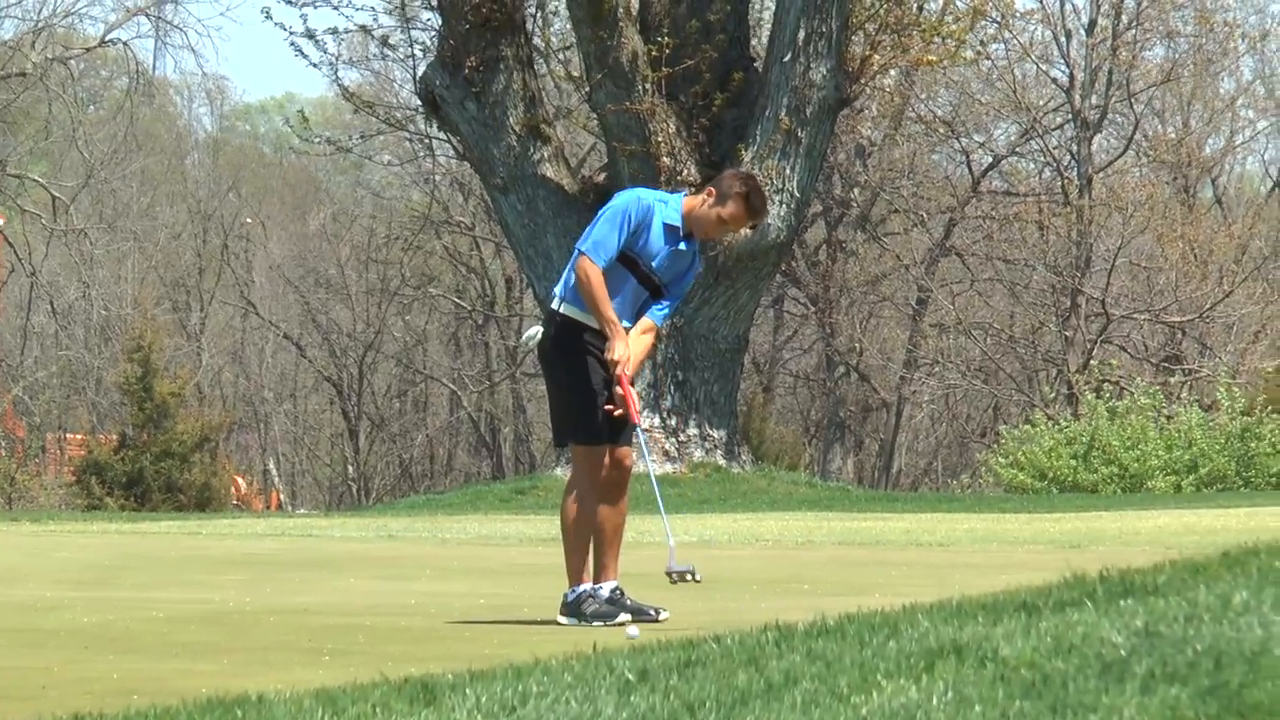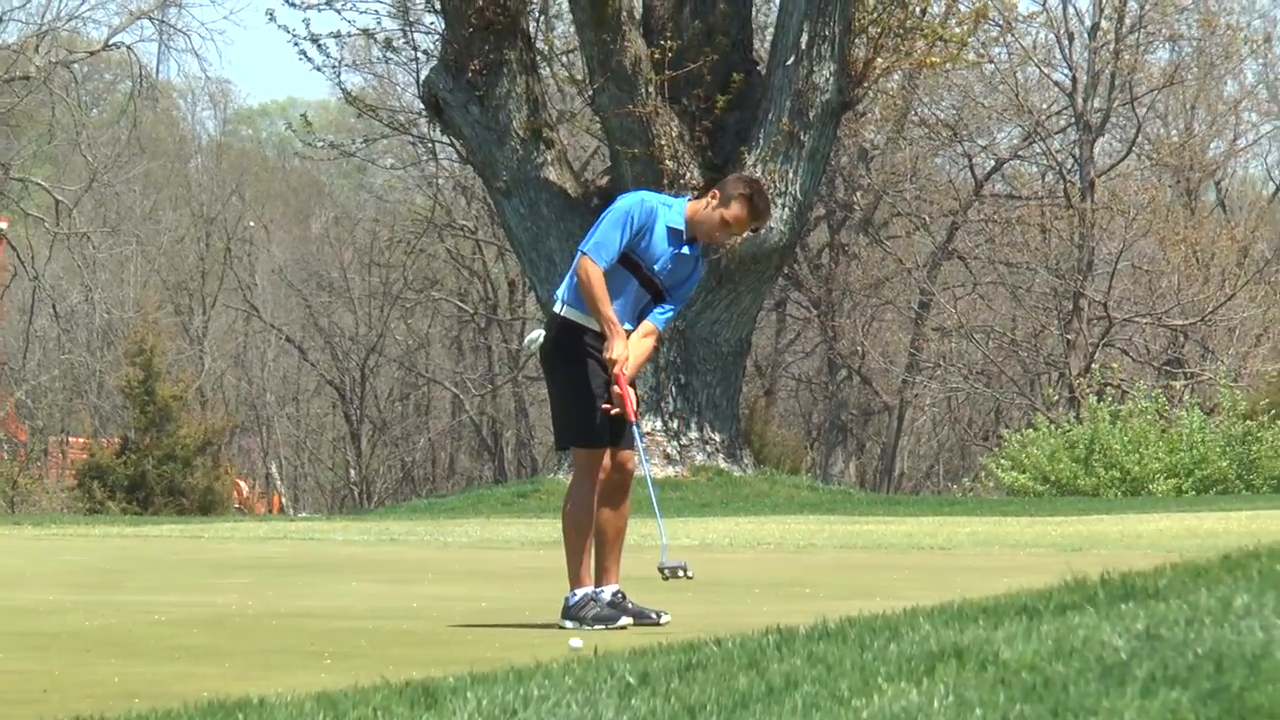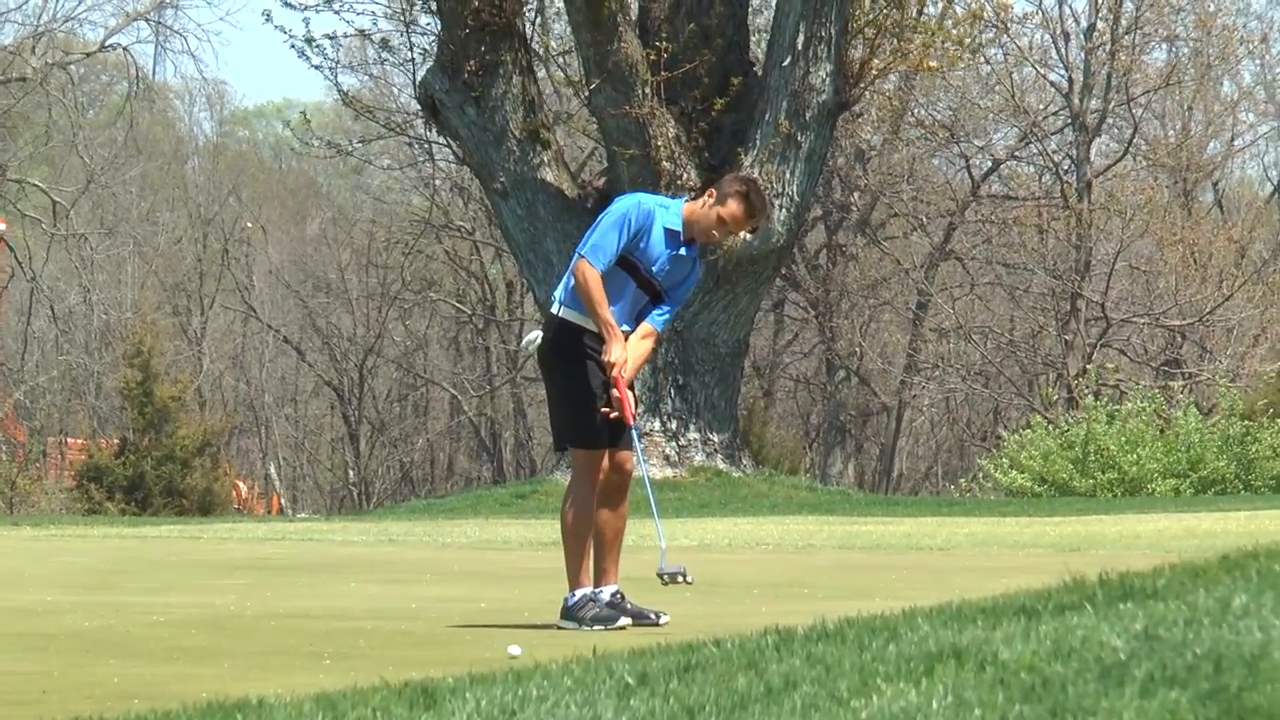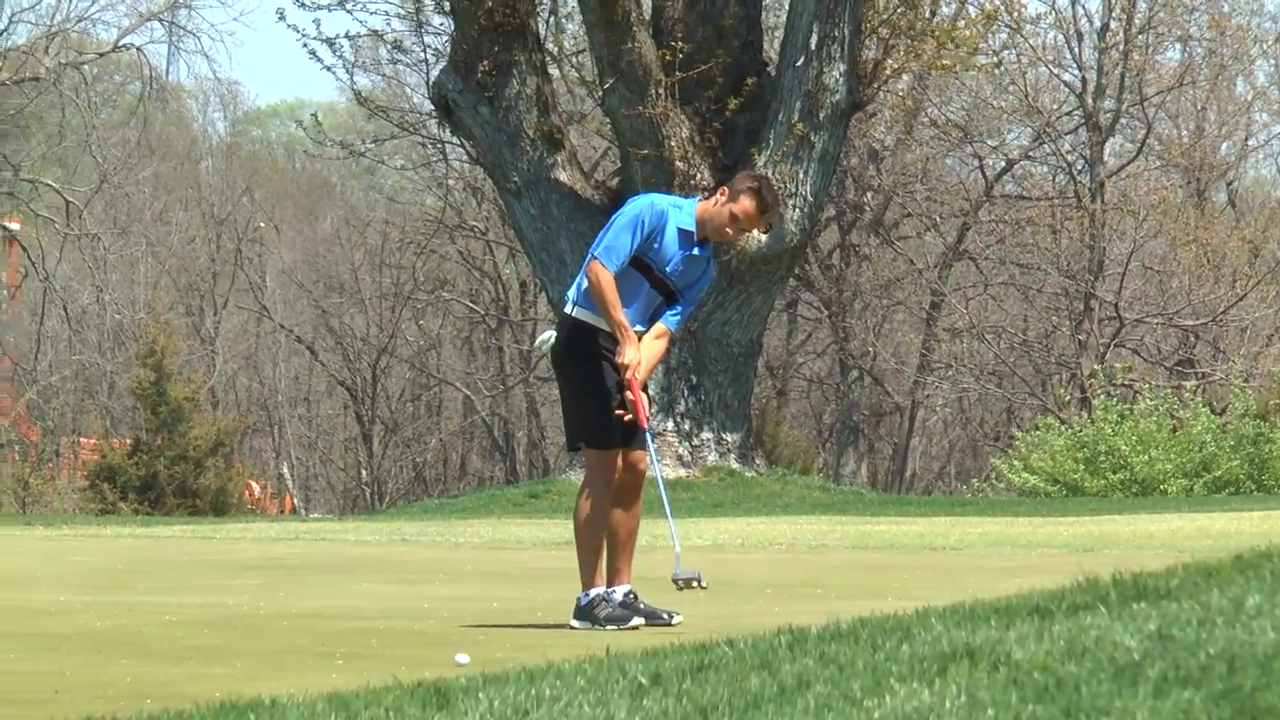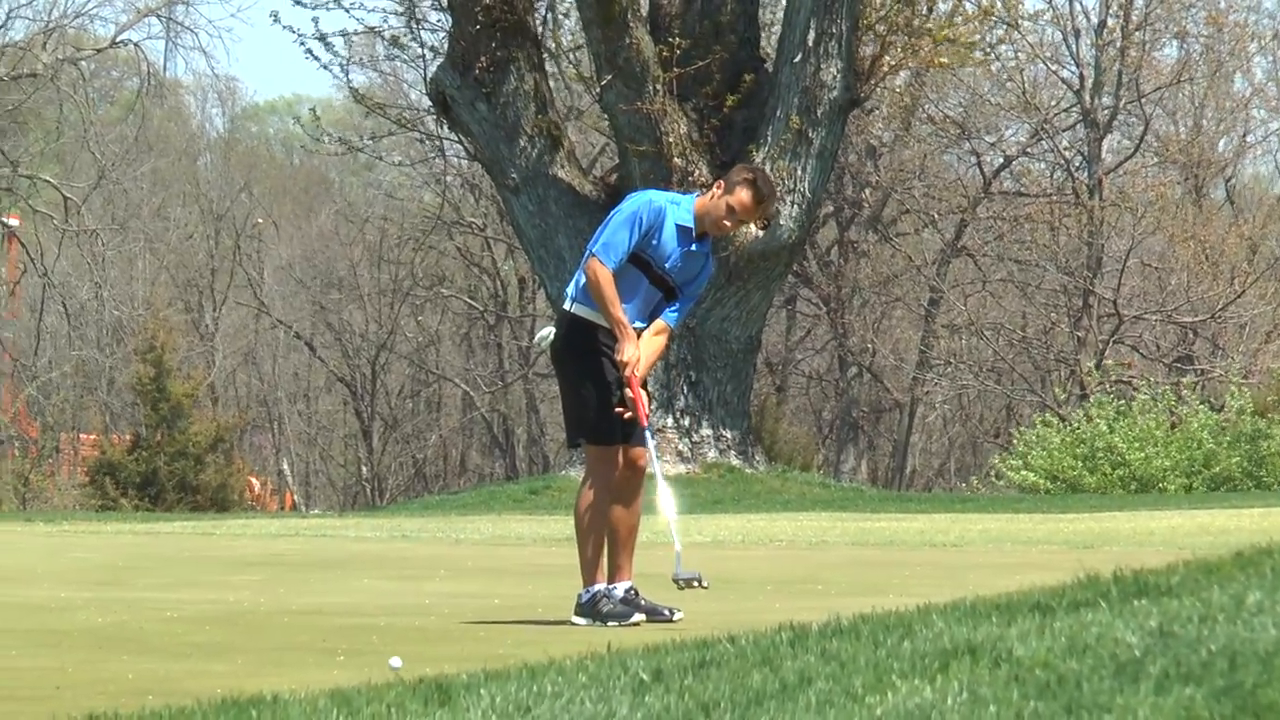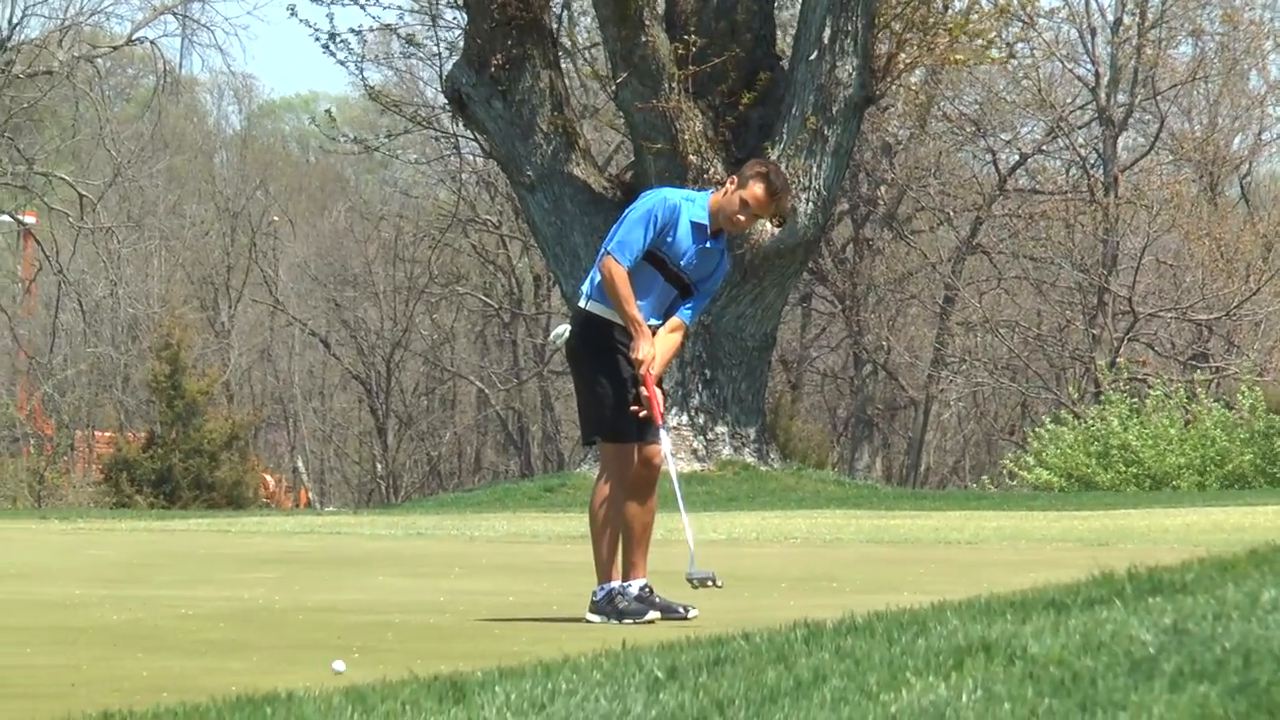
dt=0.2s
person 1, frame 1
left shoulder: (690, 260)
right shoulder: (638, 205)
left elbow: (648, 326)
right elbow: (586, 265)
left wrist: (626, 376)
right wrist: (616, 335)
left hip: (615, 344)
right hip: (573, 333)
left knee: (619, 464)
right knee: (590, 462)
left ankle: (606, 589)
right ankle: (577, 595)
person 1, frame 2
left shoulder: (692, 266)
right shoulder: (642, 207)
left elbow: (649, 330)
right elbow: (587, 265)
left wrist: (625, 378)
right wrist: (613, 334)
left hip: (616, 348)
right hip: (575, 335)
left knee: (621, 467)
right knee: (592, 467)
left ankle: (607, 591)
right ankle: (579, 597)
person 1, frame 3
left shoulder: (690, 267)
right shoulder: (638, 210)
left elbow: (648, 332)
right elbow: (585, 268)
left wrist: (624, 380)
right wrist: (612, 337)
left hip: (616, 348)
right hip: (573, 335)
left knee: (620, 468)
right knee: (591, 467)
left ankle: (606, 592)
right ankle: (578, 598)
person 1, frame 4
left shoulder: (704, 268)
right shoulder: (651, 211)
left elbow: (661, 331)
right elbow: (598, 269)
left wrist: (638, 382)
right wrist: (625, 339)
left hip: (629, 350)
right hip: (587, 336)
left knee: (634, 468)
right knee: (605, 466)
left ankle: (620, 592)
right ankle: (590, 598)
person 1, frame 5
left shoulder: (703, 263)
right shoulder: (649, 207)
left elbow: (662, 327)
right elbow: (597, 266)
left wrist: (638, 379)
right wrist: (625, 336)
left hip: (629, 345)
right hip: (587, 332)
left knee: (633, 463)
right knee: (605, 462)
left ankle: (621, 588)
right ankle: (591, 595)
person 1, frame 6
left shoulder: (718, 260)
right shoulder: (664, 205)
left elbow: (677, 324)
right elbow: (611, 264)
left wrist: (652, 376)
right wrist: (640, 334)
left hip: (643, 342)
right hip: (602, 330)
left knee: (648, 463)
right knee: (619, 459)
left ankle: (635, 585)
right ankle: (606, 592)
